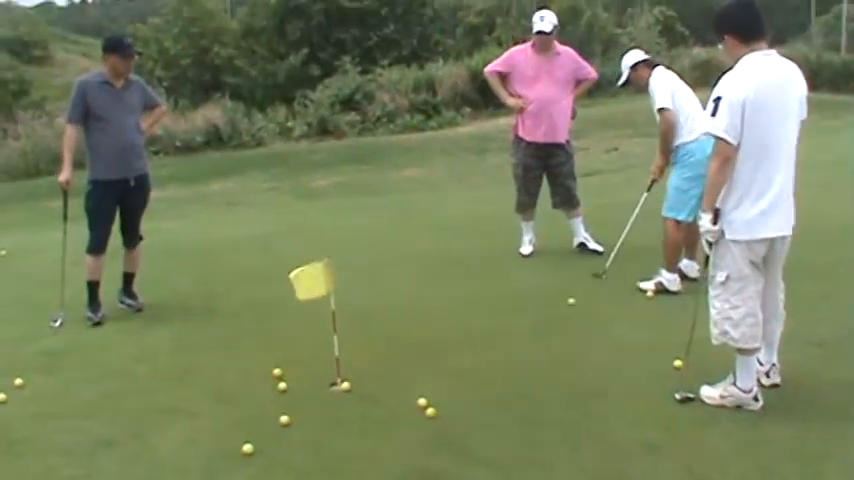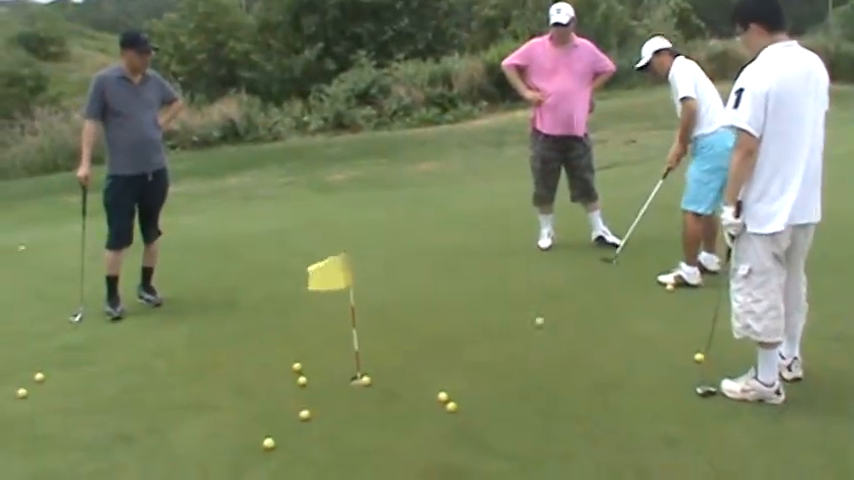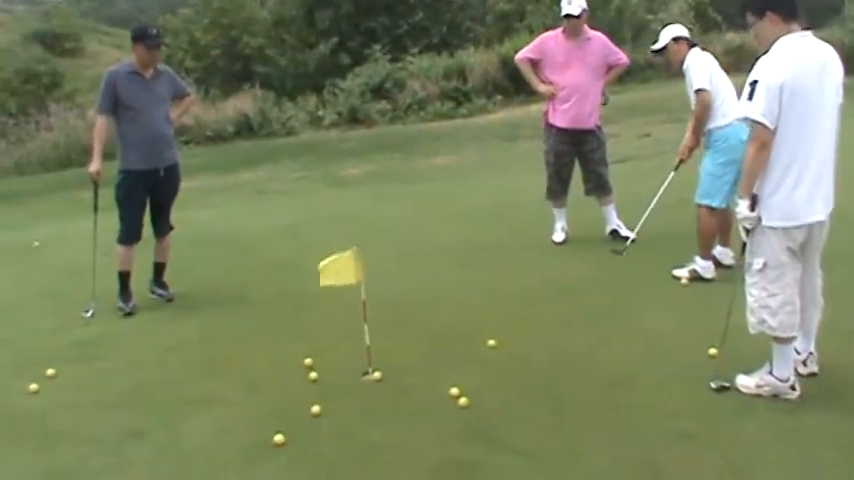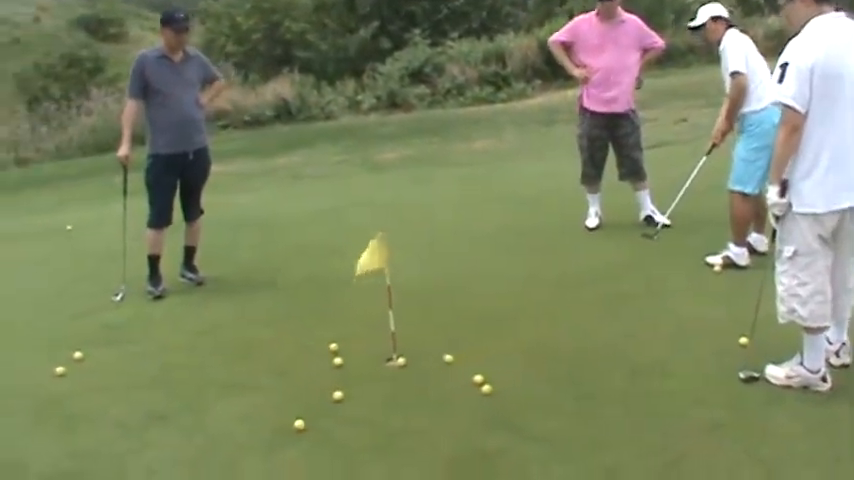
dt=0.3s
person 1, frame 1
left shoulder: (735, 84)
right shoulder: (794, 75)
left elbow: (724, 156)
right elbow: (792, 136)
left wrist: (707, 211)
left hip: (743, 213)
right hip: (781, 208)
left knee: (738, 299)
right knee: (770, 290)
left ankle: (745, 387)
right ankle: (768, 364)
person 1, frame 2
left shoulder: (758, 74)
right shoulder: (815, 66)
left elbow: (746, 148)
right elbow: (810, 129)
left wrist: (729, 203)
left hip: (766, 205)
right hip: (805, 201)
left knee: (760, 291)
right knee: (792, 283)
left ankle: (766, 381)
right ankle: (789, 357)
person 1, frame 3
left shoulder: (772, 66)
right shoulder: (830, 57)
left elbow: (761, 141)
right elbow: (826, 123)
left wrist: (744, 196)
left hip: (781, 199)
right hip: (819, 193)
left knee: (775, 286)
right knee: (808, 276)
left ankle: (782, 376)
right ankle: (805, 352)
person 1, frame 4
left shoulder: (803, 47)
left elbow: (791, 125)
left wrist: (775, 183)
left hip: (813, 185)
left knee: (806, 275)
left ankle: (812, 367)
person 2, frame 1
left shoulder: (137, 85)
right shoulder: (86, 86)
left elbow: (159, 107)
right elbow: (73, 127)
left wrist: (144, 127)
right wrist: (67, 167)
left hip: (137, 175)
right hip: (103, 178)
left knee: (133, 238)
right knee: (97, 242)
left ankle: (127, 290)
right ankle: (93, 301)
person 2, frame 2
left shoulder: (154, 80)
right shoulder: (104, 81)
left elbow: (176, 102)
right elbow: (91, 122)
left wrist: (162, 121)
right wrist: (85, 163)
left hip: (156, 170)
right hip: (122, 173)
left knee: (151, 232)
right knee: (118, 237)
left ankle: (146, 285)
right ankle: (112, 296)
person 2, frame 3
left shoulder: (166, 75)
right shoulder: (115, 76)
left elbow: (189, 97)
right elbow: (103, 117)
left wrist: (174, 116)
right wrist: (97, 158)
left hip: (167, 165)
right hip: (134, 169)
left knee: (163, 227)
right knee: (129, 233)
left ankle: (158, 281)
right ankle: (124, 291)
person 2, frame 4
left shoulder: (196, 60)
right shoulder: (145, 61)
left elbow: (219, 81)
right elbow: (133, 102)
left wrist: (205, 99)
right wrist: (126, 143)
left hip: (197, 150)
right hip: (163, 153)
left knee: (193, 212)
right knee: (158, 217)
left ankle: (188, 265)
right ankle: (154, 275)
person 3, frame 1
left shoulder: (658, 79)
right shoulder: (667, 78)
left elbow: (668, 120)
left wrist: (663, 157)
right wrist: (661, 159)
left hip: (693, 152)
right hip: (703, 148)
left knee: (673, 217)
right knee: (688, 212)
left ankle: (669, 277)
right ankle: (689, 265)
person 3, frame 2
left shoulder: (680, 69)
right shoulder: (684, 71)
left elbow: (690, 107)
right elbow: (686, 116)
left wrist: (681, 145)
right wrist: (676, 148)
left hip: (712, 143)
right hip: (720, 141)
left knee: (693, 209)
right knee: (706, 206)
left ankle: (689, 271)
right ankle: (709, 258)
person 3, frame 3
left shoulder: (695, 60)
right shoulder: (699, 62)
left elbow: (705, 100)
right elbow: (699, 108)
left wrist: (693, 137)
right wrist: (688, 139)
left hip: (725, 136)
right hip: (733, 134)
left knee: (707, 203)
right knee: (720, 199)
left ankle: (703, 265)
right ankle: (723, 252)
person 3, frame 4
left shoulder: (733, 41)
right shoulder: (733, 43)
left elbow: (740, 84)
right elbow: (733, 92)
left wrist: (729, 122)
right wrist: (721, 123)
left hip: (759, 120)
right hip: (765, 118)
left knee: (741, 189)
right knee: (754, 185)
left ankle: (737, 251)
right ankle: (758, 238)
person 4, frame 1
left shoulder: (568, 56)
right shoulder: (517, 55)
left elbow: (591, 76)
right elbow: (490, 71)
left wrist: (572, 96)
right wrist: (507, 98)
left hip: (558, 136)
right hip: (527, 137)
left knee: (568, 191)
right knee: (526, 193)
left ankle: (580, 236)
right ankle: (527, 237)
person 4, frame 2
left shoulder: (587, 49)
right shoulder: (535, 47)
left elbow: (608, 68)
right elbow: (508, 64)
left wrist: (590, 89)
right wrist: (525, 91)
left hip: (576, 129)
right hip: (545, 130)
left knee: (586, 184)
right knee: (544, 185)
left ankle: (599, 230)
right ankle: (546, 230)
person 4, frame 3
left shoulder: (599, 41)
right shoulder: (548, 41)
left elbow: (622, 62)
right elbow: (521, 58)
left wrist: (603, 82)
right wrist: (539, 85)
left hip: (589, 124)
right hip: (558, 123)
left knee: (600, 178)
right knee: (557, 180)
left ankle: (613, 224)
right ankle: (560, 225)
person 4, frame 4
left shoulder: (634, 24)
right shoulder: (581, 24)
left elbow: (657, 45)
right elbow: (555, 41)
left wrist: (638, 67)
right wrist: (573, 70)
left hip: (624, 107)
right hip: (592, 107)
left knee: (634, 163)
right knee: (591, 165)
left ankle: (647, 210)
right ankle: (594, 210)
